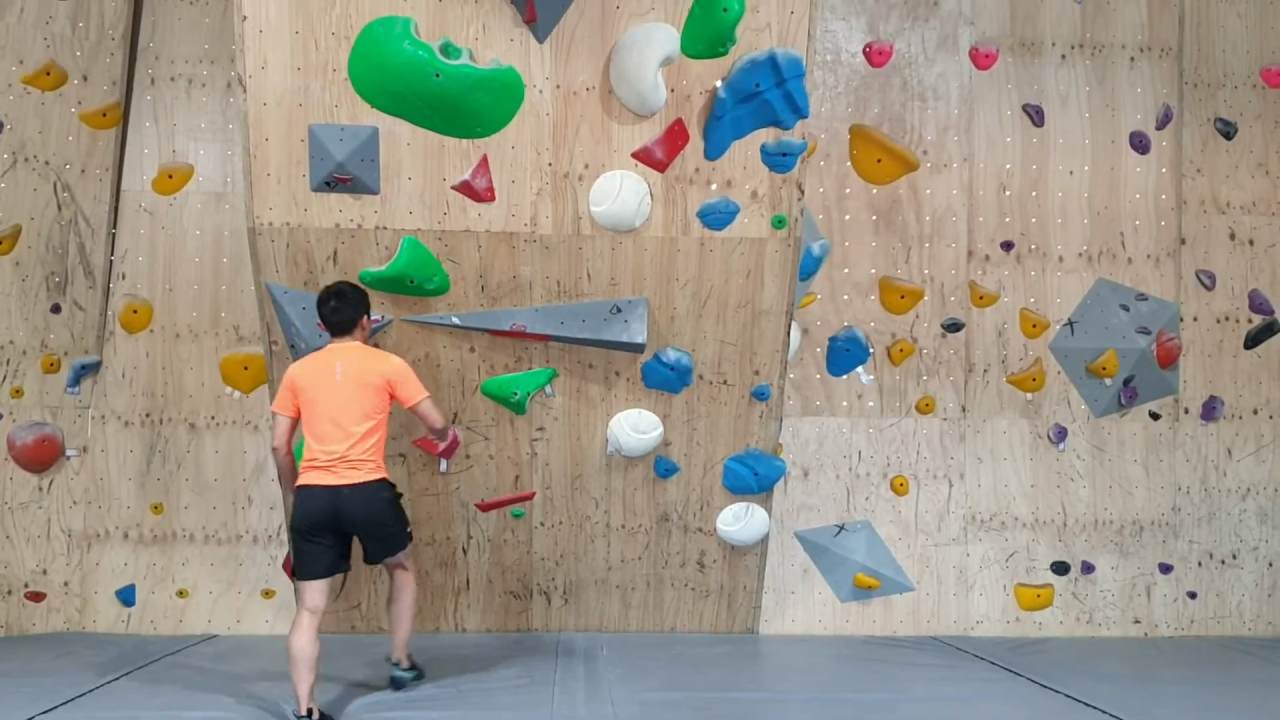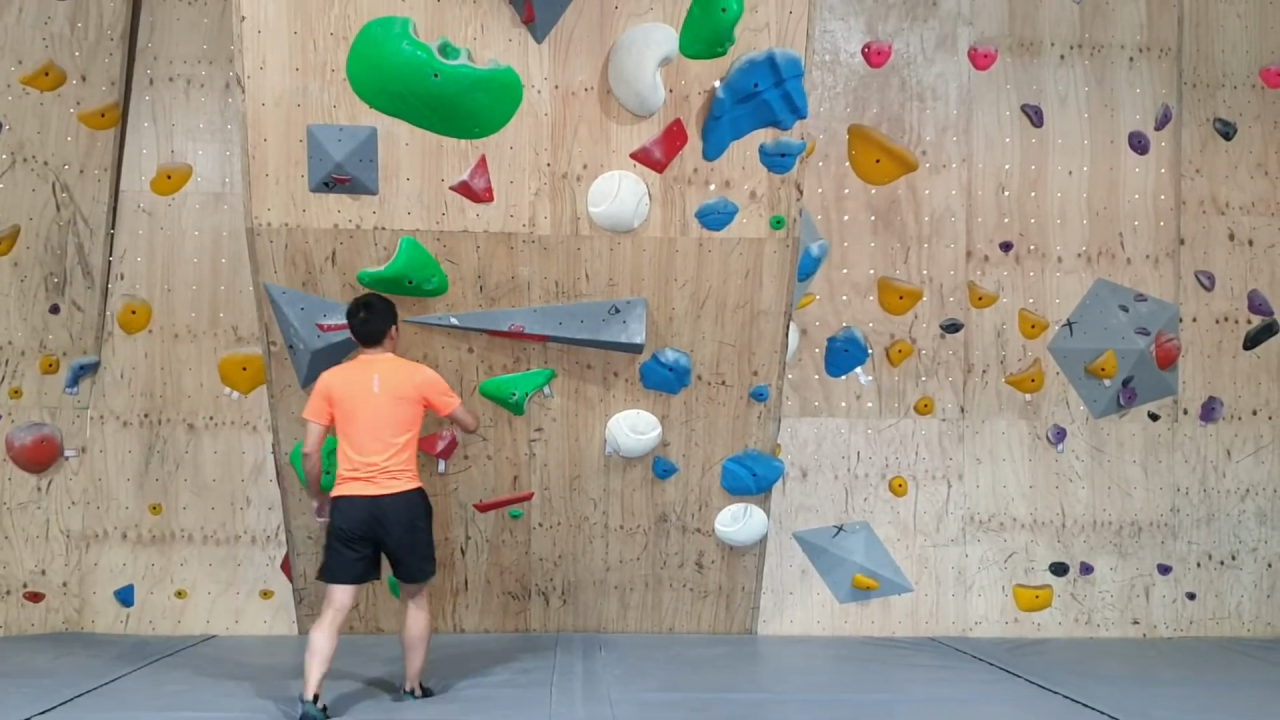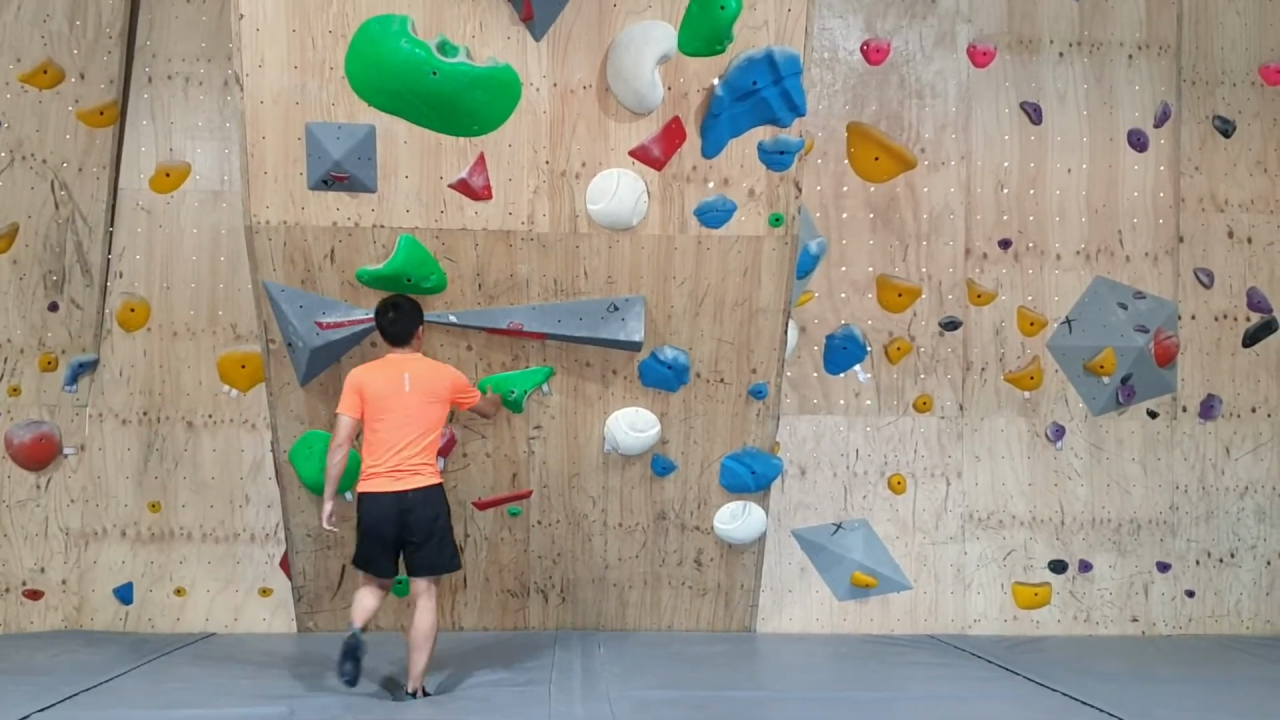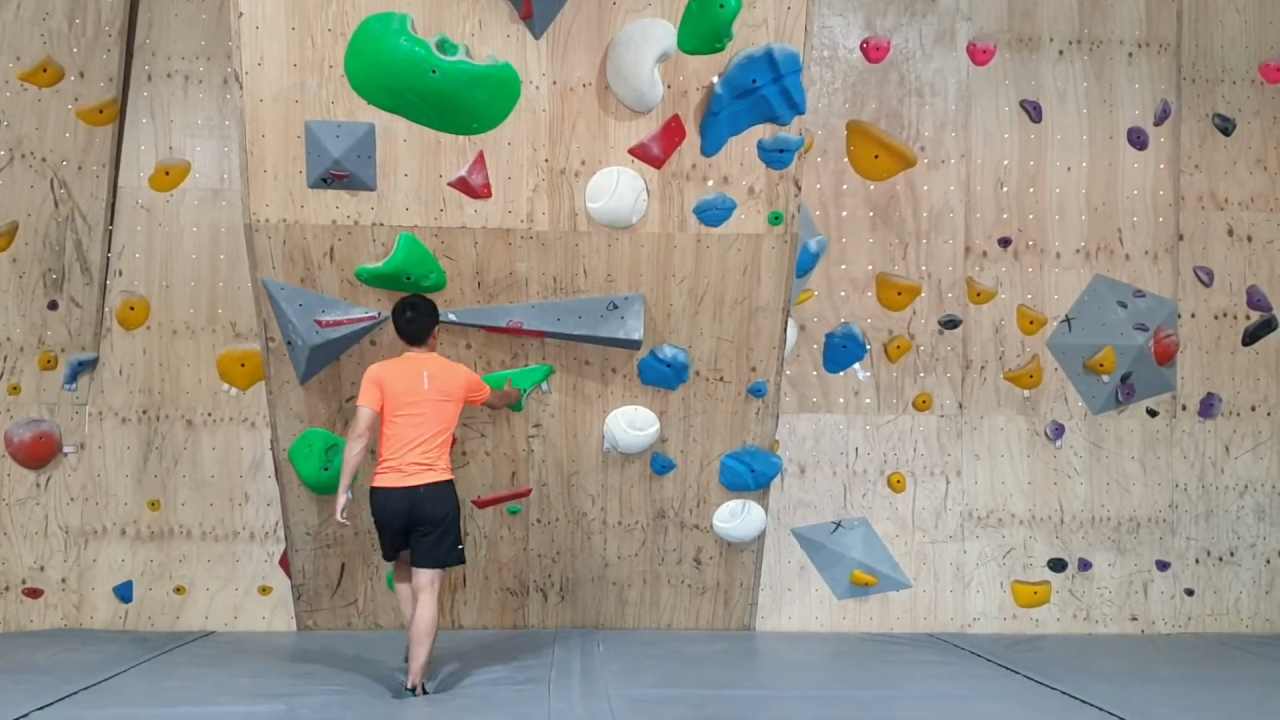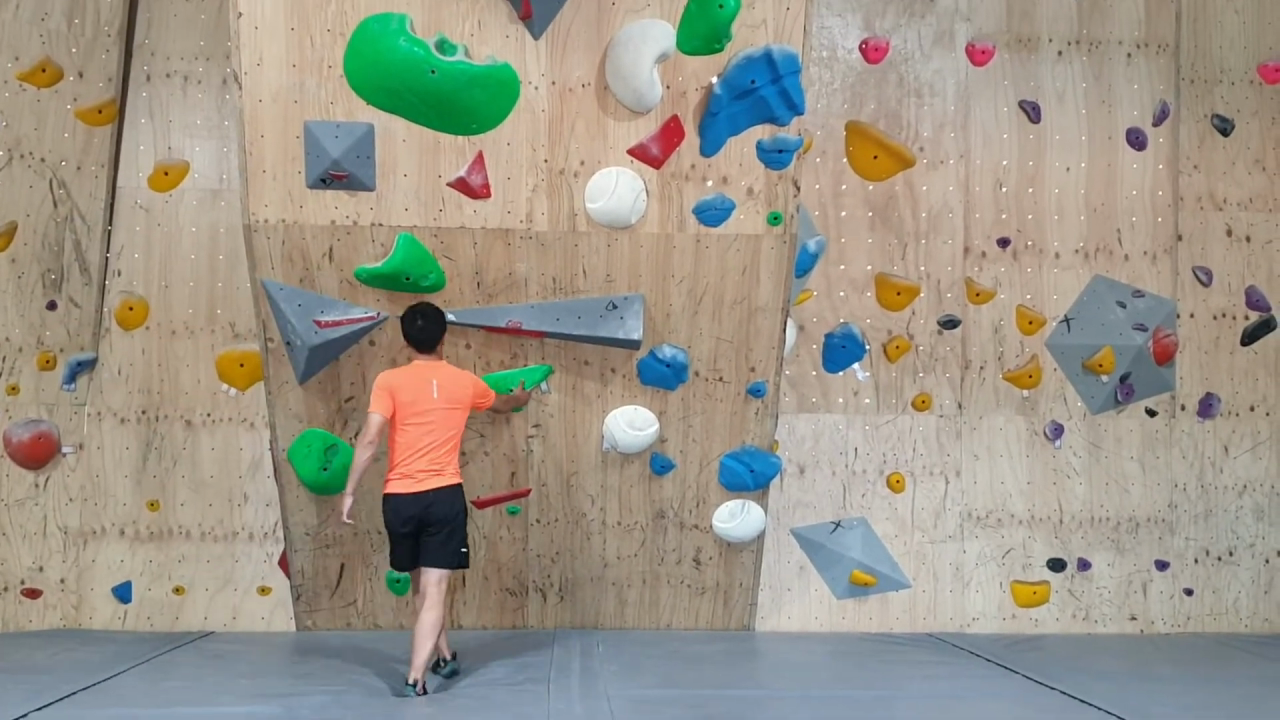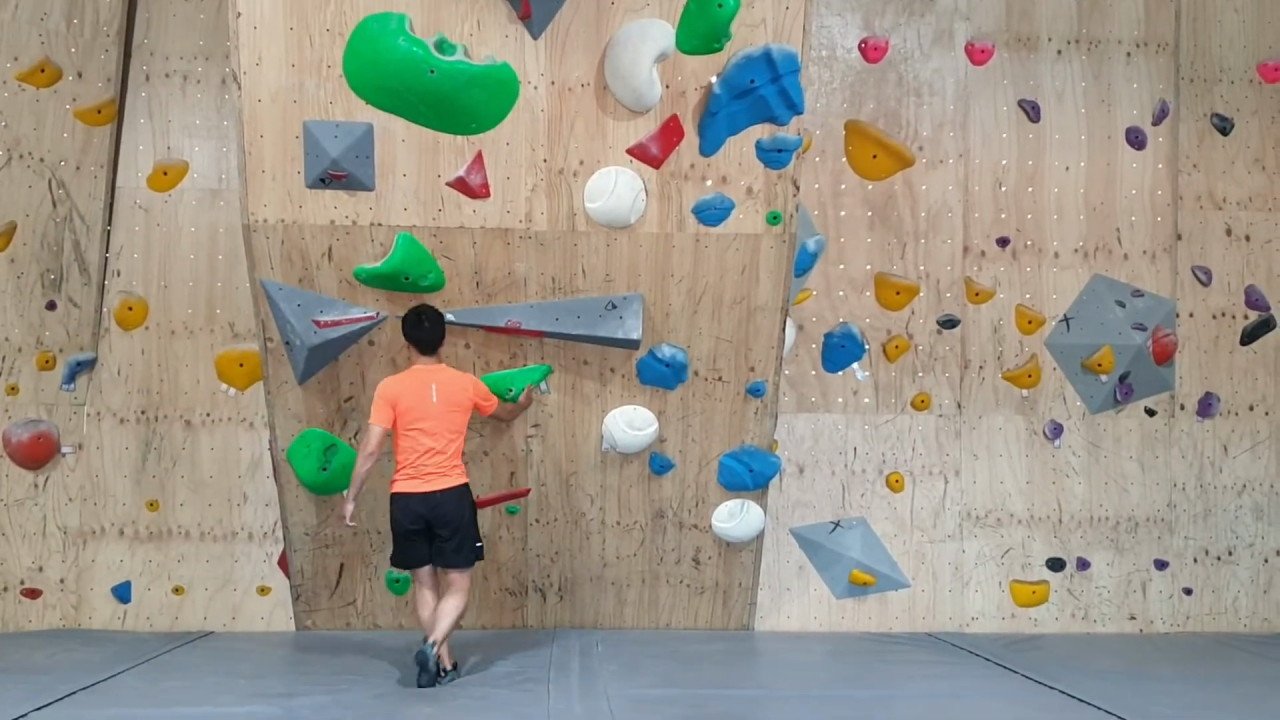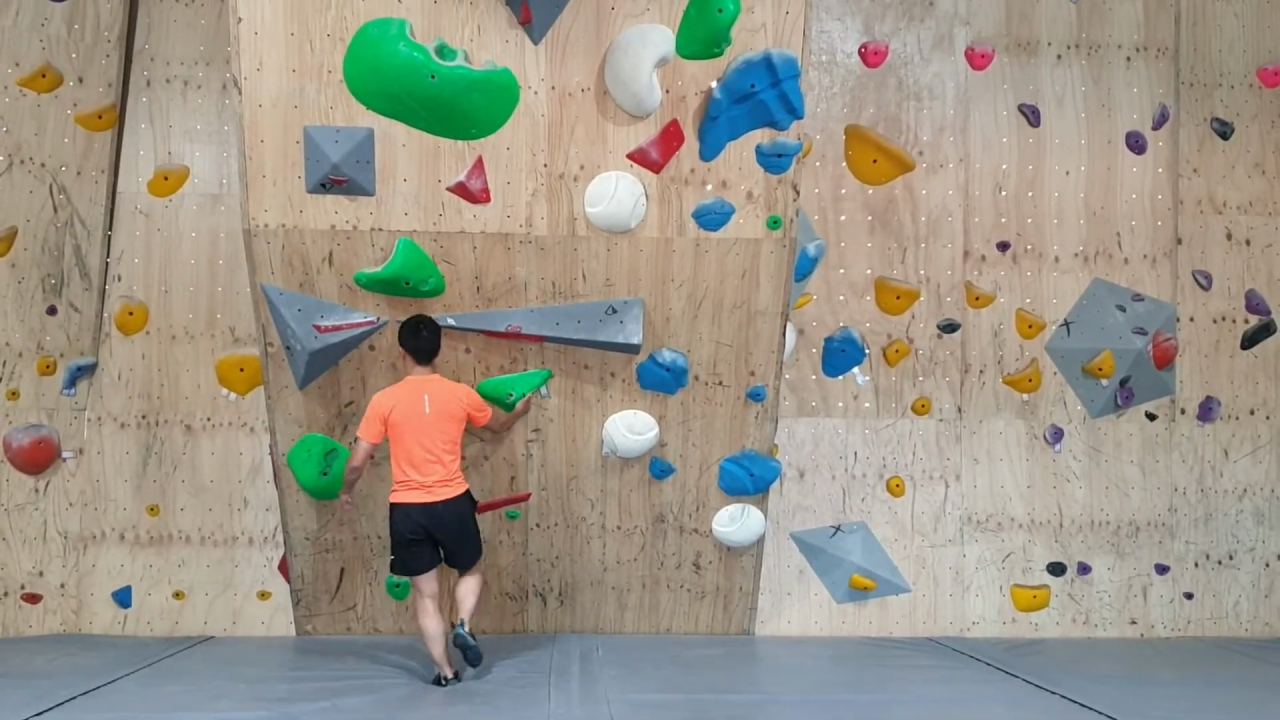
dt=0.2s
person 1, frame 1
left shoulder: (298, 371)
right shoulder: (387, 365)
left elbow: (279, 445)
right elbow: (437, 423)
left wrist: (292, 495)
right wrist: (446, 434)
left hip: (313, 495)
right hip: (367, 491)
left knee: (310, 609)
right knee: (402, 567)
right ankle: (400, 661)
person 1, frame 2
left shoulder: (330, 380)
right shoulder: (420, 376)
left elbow: (310, 451)
right elbow: (469, 424)
left wrist: (318, 497)
right wrist: (467, 419)
left hip: (349, 504)
right hip: (403, 500)
left knee: (334, 609)
right knee: (416, 598)
right ankle: (413, 685)
person 1, frame 3
left shoulder: (360, 377)
right shoulder: (446, 376)
left elbow: (341, 443)
right elbow: (489, 410)
left wrist: (329, 497)
right wrist: (496, 398)
left hip: (374, 497)
right hip: (425, 496)
left knee: (373, 583)
right knee: (425, 595)
left ankle: (355, 635)
right ankle: (415, 687)
person 1, frame 4
left shoulder: (379, 373)
right shoulder: (459, 375)
left elbow: (360, 434)
right elbow: (496, 401)
left wrist: (343, 489)
right wrist: (512, 395)
left hip: (387, 492)
right hip: (435, 491)
left knee: (401, 566)
right knee: (427, 590)
left ankle: (415, 646)
right ankle: (414, 683)
person 1, frame 5
left shoulder: (390, 381)
right shoulder: (466, 382)
left elbow: (370, 439)
right elbow: (500, 404)
left wrist: (349, 492)
right wrist: (520, 399)
left hip: (399, 498)
right hip: (445, 496)
left knee: (421, 583)
right knee: (434, 592)
left ankle: (442, 655)
right ankle: (415, 679)
person 1, frame 6
left shoulder: (391, 388)
right shoulder: (467, 384)
left elbow: (370, 449)
right elbow: (504, 413)
left wrist: (351, 497)
right wrist: (522, 404)
left hip: (406, 499)
right hip: (452, 496)
left knee: (425, 586)
right knee: (457, 587)
left ankle: (444, 664)
right ankle: (431, 646)
person 1, frame 7
left shoulder: (384, 400)
right shoulder: (461, 394)
left elbow: (358, 461)
right elbow: (498, 425)
left wrist: (346, 492)
right wrist: (519, 412)
left hip: (406, 509)
right hip: (452, 503)
left knee: (425, 593)
right knee: (470, 570)
left ankle: (446, 671)
right ankle: (464, 626)
